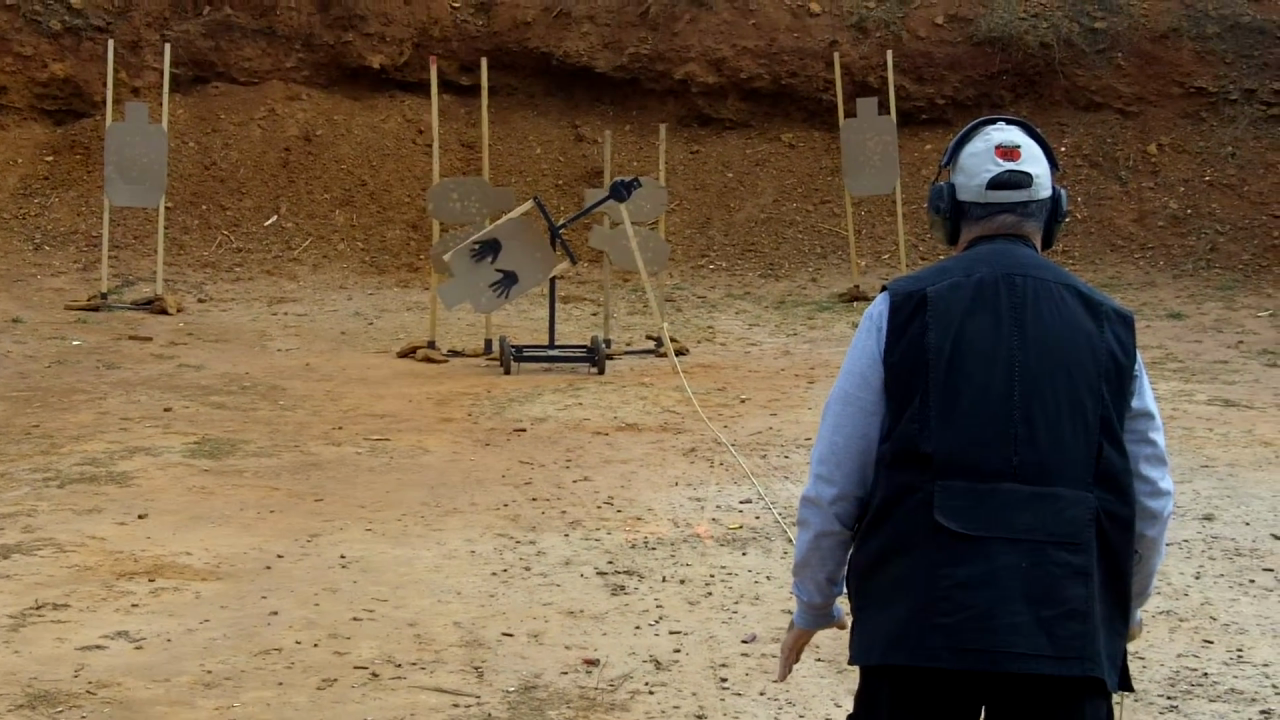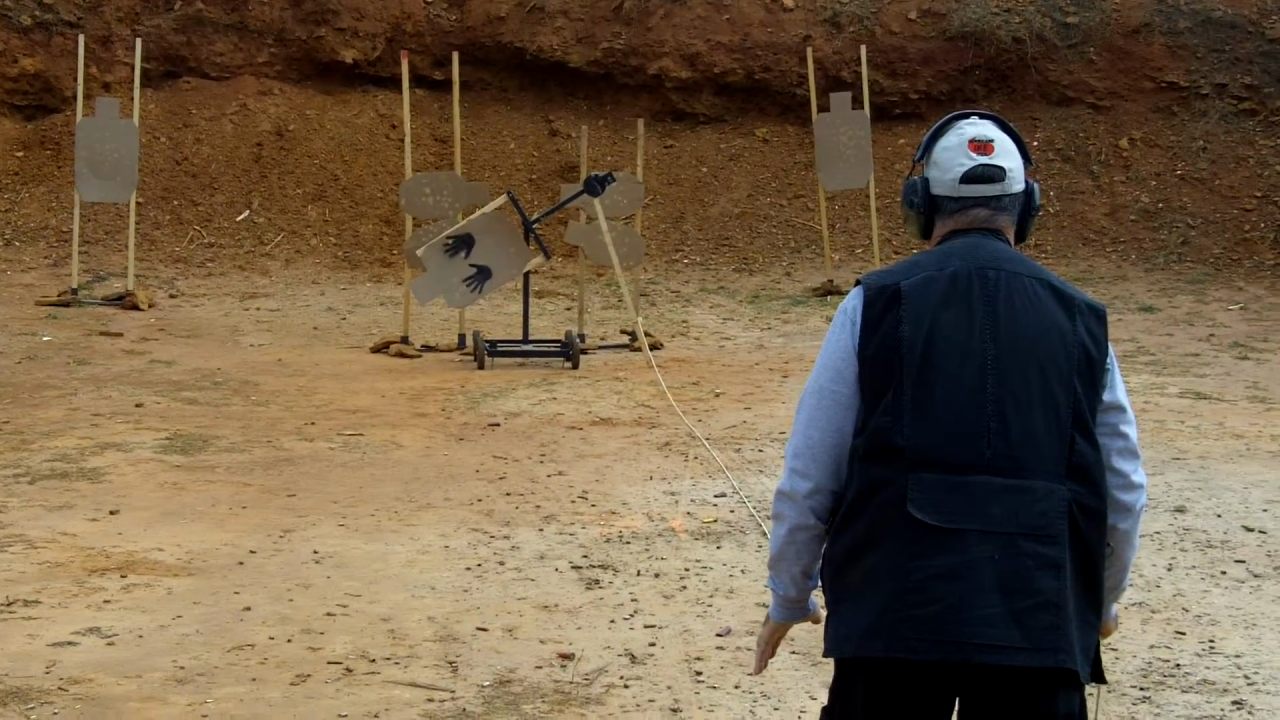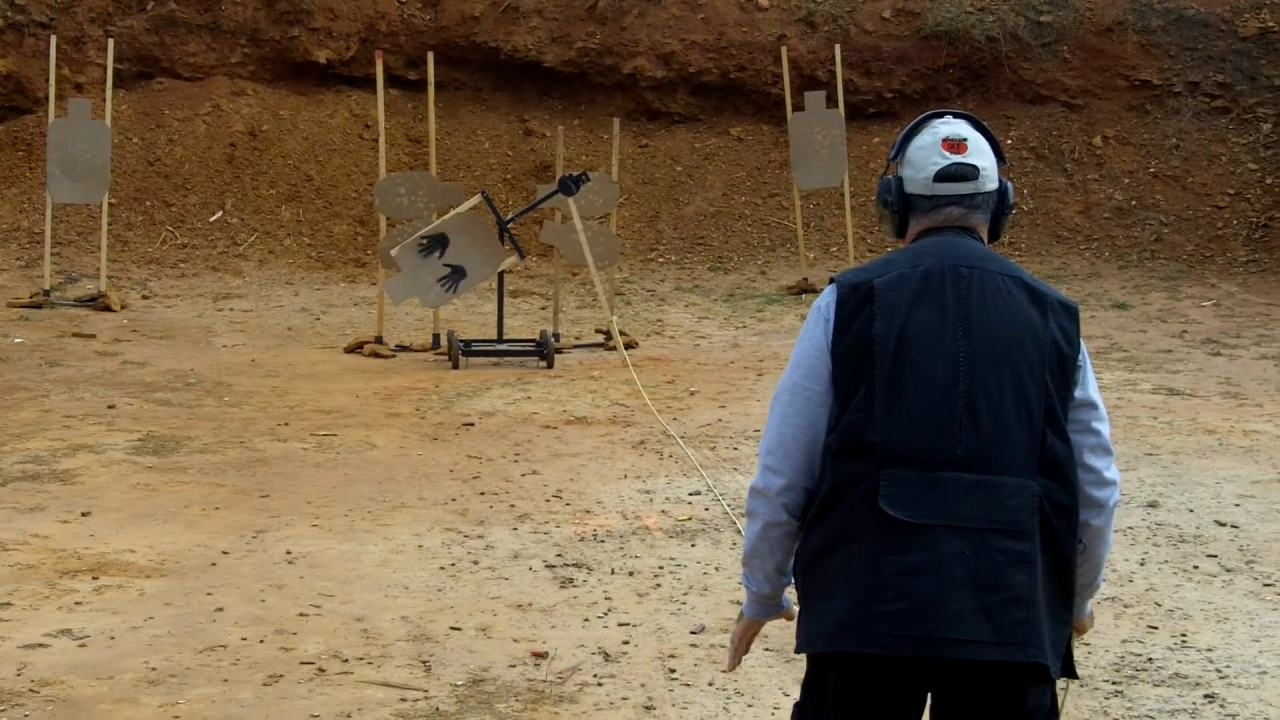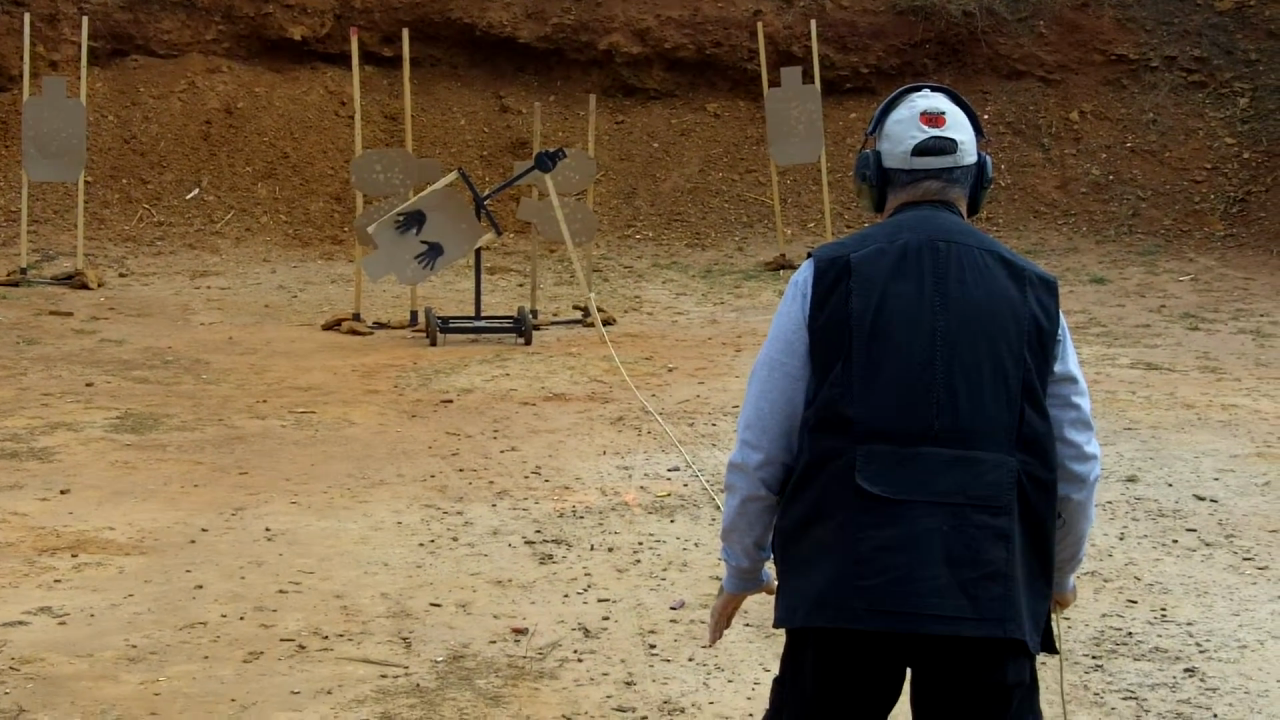
dt=0.5s
person 1, frame 1
left shoulder: (902, 310)
right shoulder: (1109, 326)
left elbow: (834, 486)
right elbow: (1151, 498)
left wrist: (813, 603)
right wrist: (1122, 606)
left hip: (918, 624)
right hip: (1065, 629)
person 1, frame 2
left shoulder: (876, 303)
right shoulder: (1081, 319)
left elbow: (808, 480)
right elbow: (1123, 491)
left wrist: (788, 597)
right wrist: (1100, 600)
left hip: (894, 611)
right hip: (1039, 619)
person 1, frame 3
left shoulder: (850, 301)
right shoulder: (1053, 316)
left elbow: (782, 475)
right elbow: (1096, 487)
left wrist: (762, 593)
right wrist: (1076, 597)
left hip: (866, 606)
right hip: (1009, 613)
person 1, frame 4
left shoulder: (828, 275)
right shoulder: (1031, 291)
left elbow: (760, 448)
right elbow: (1074, 461)
left wrist: (741, 567)
right wrist: (1058, 573)
left hip: (846, 576)
right hip: (987, 582)
